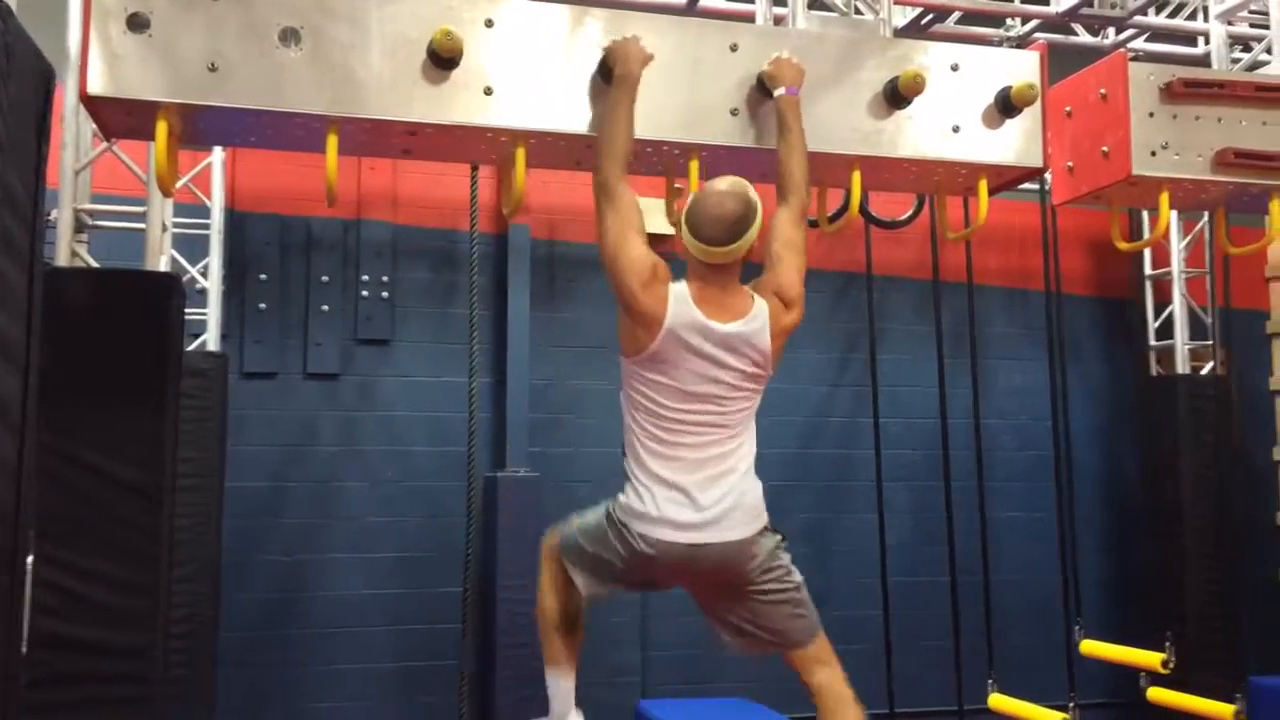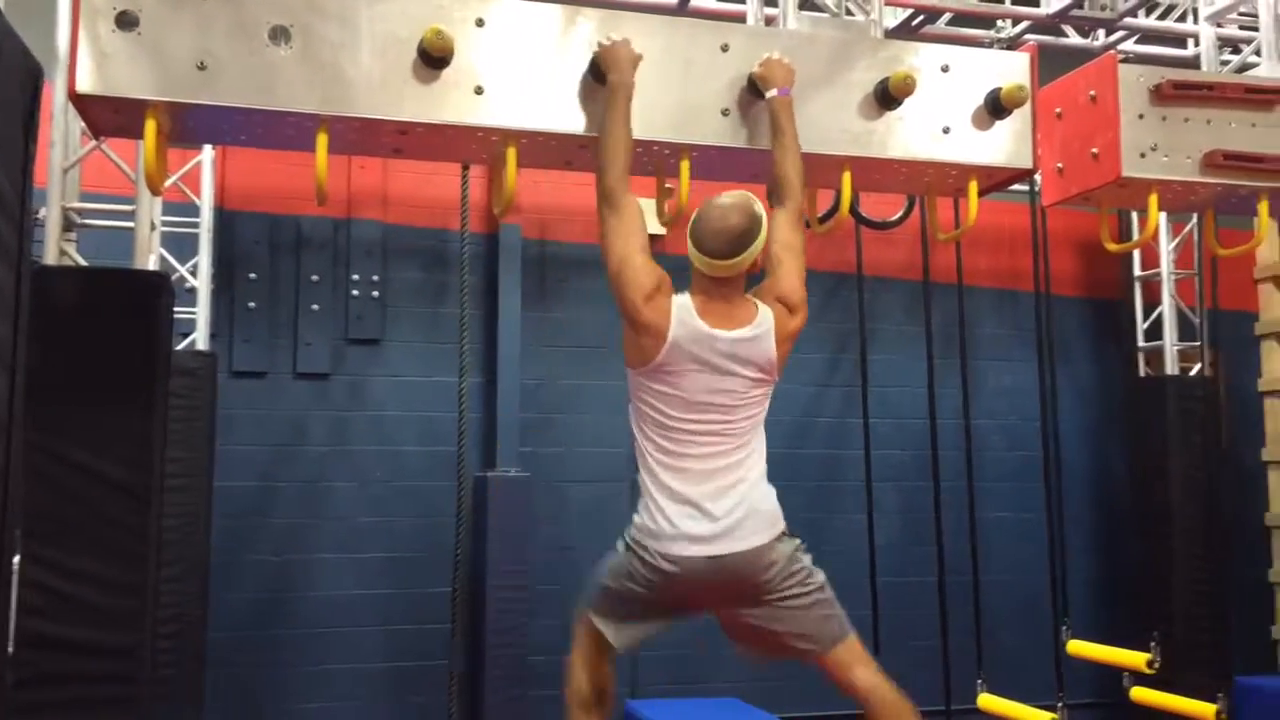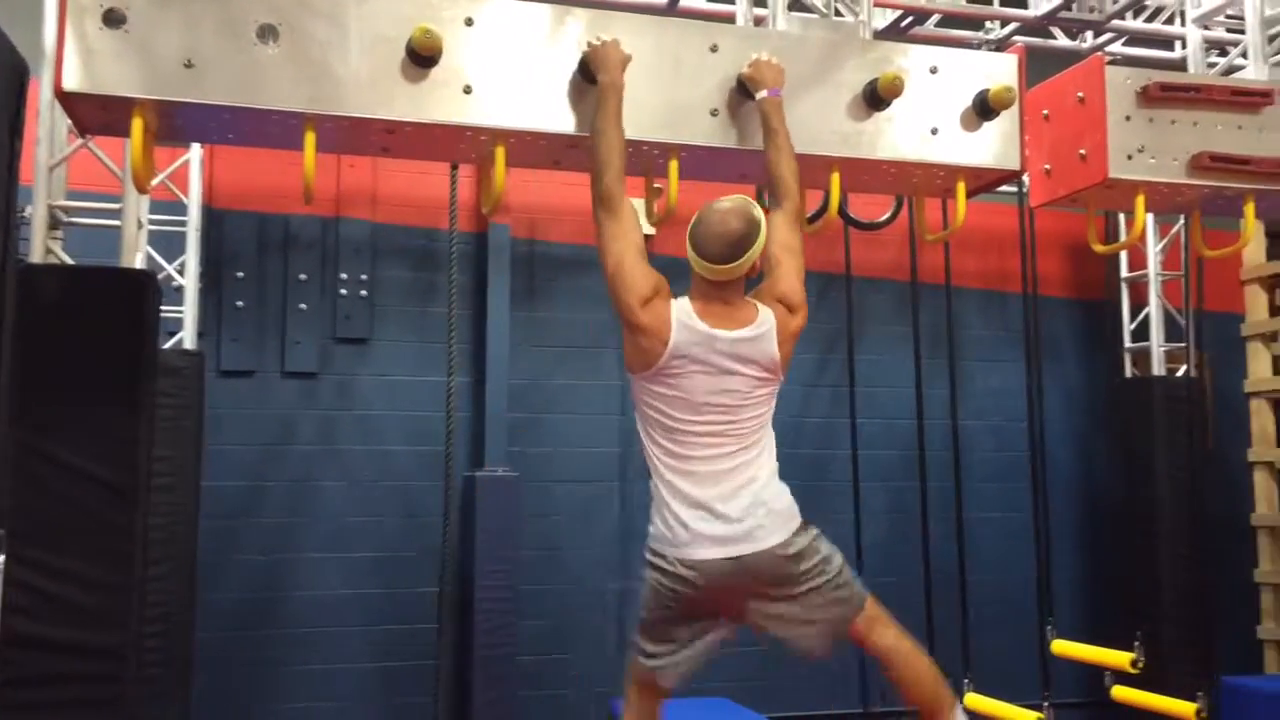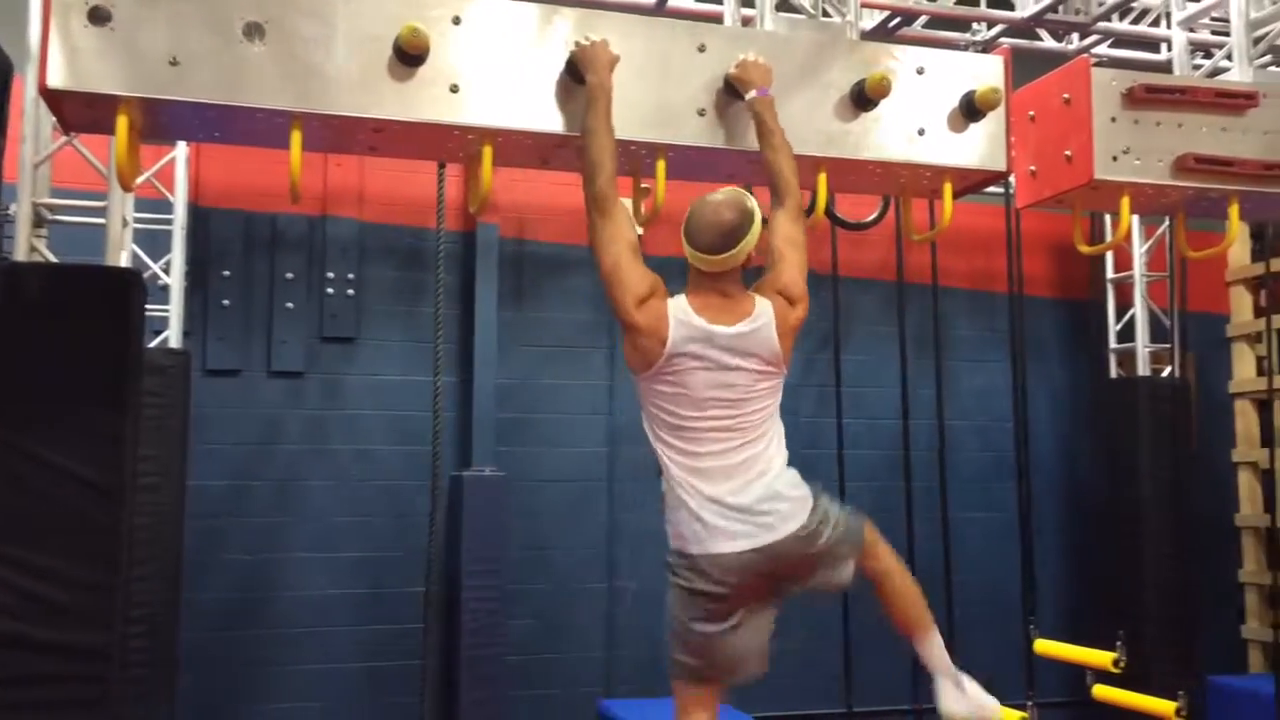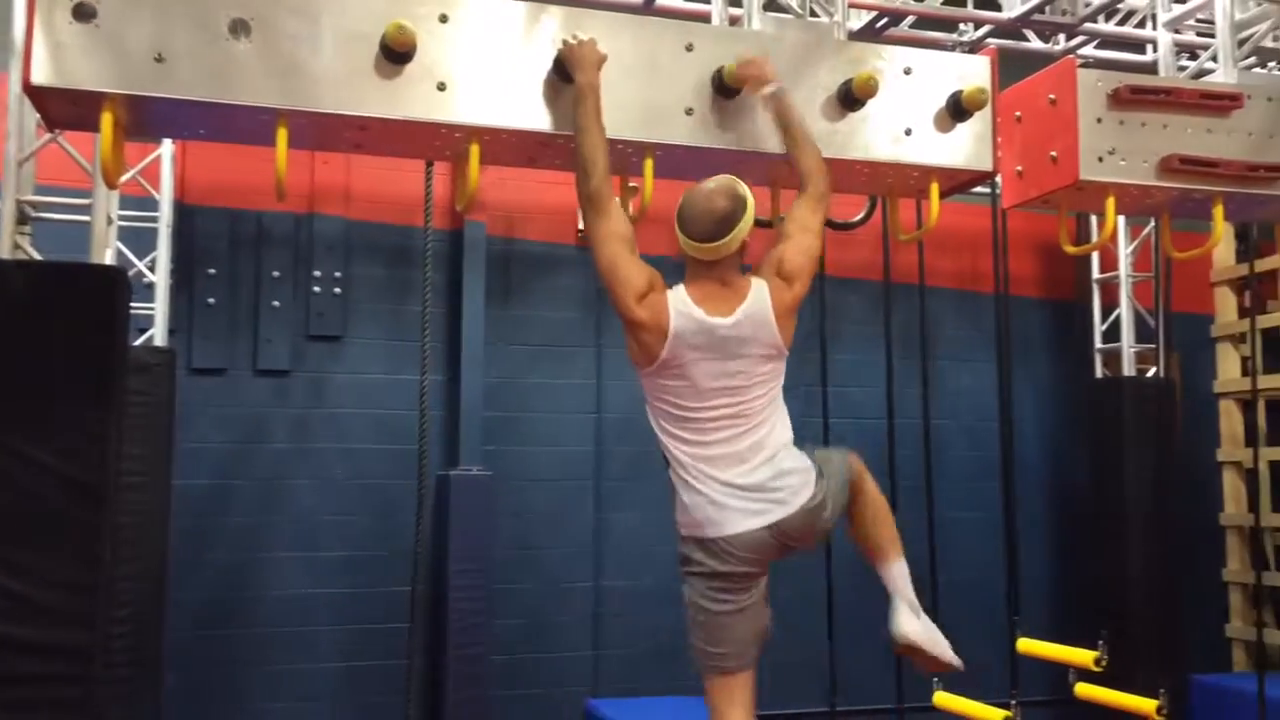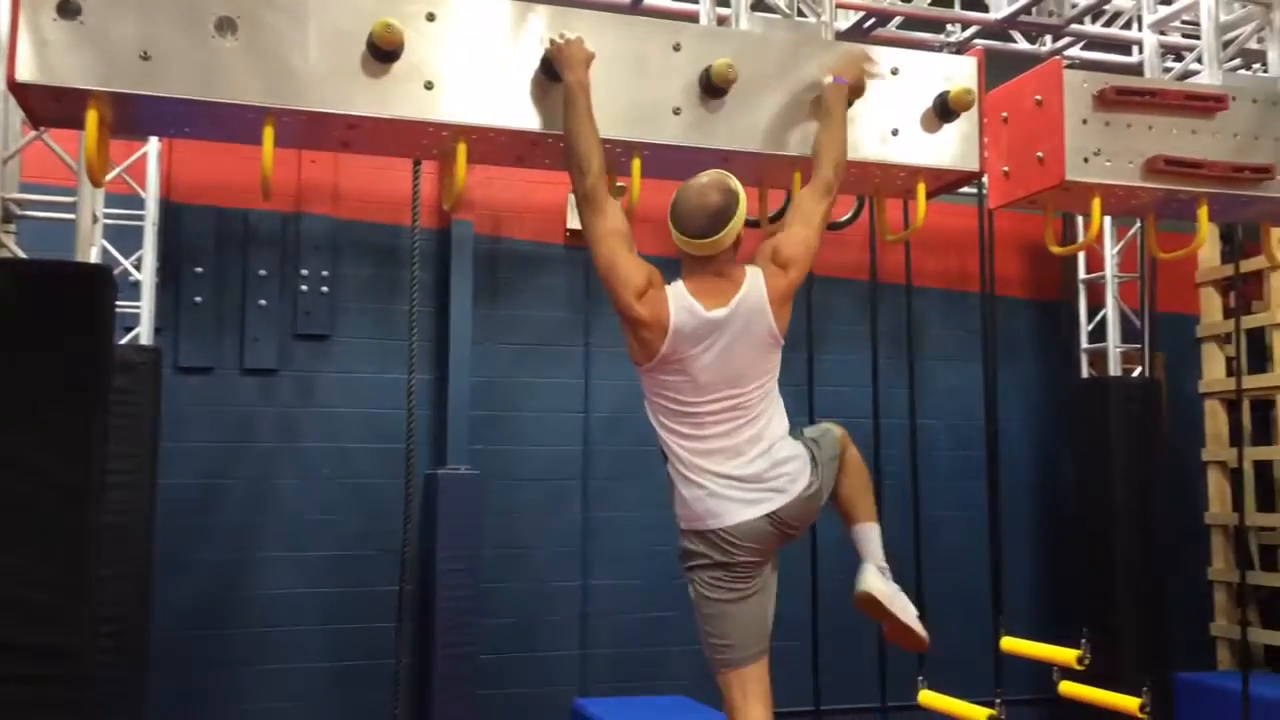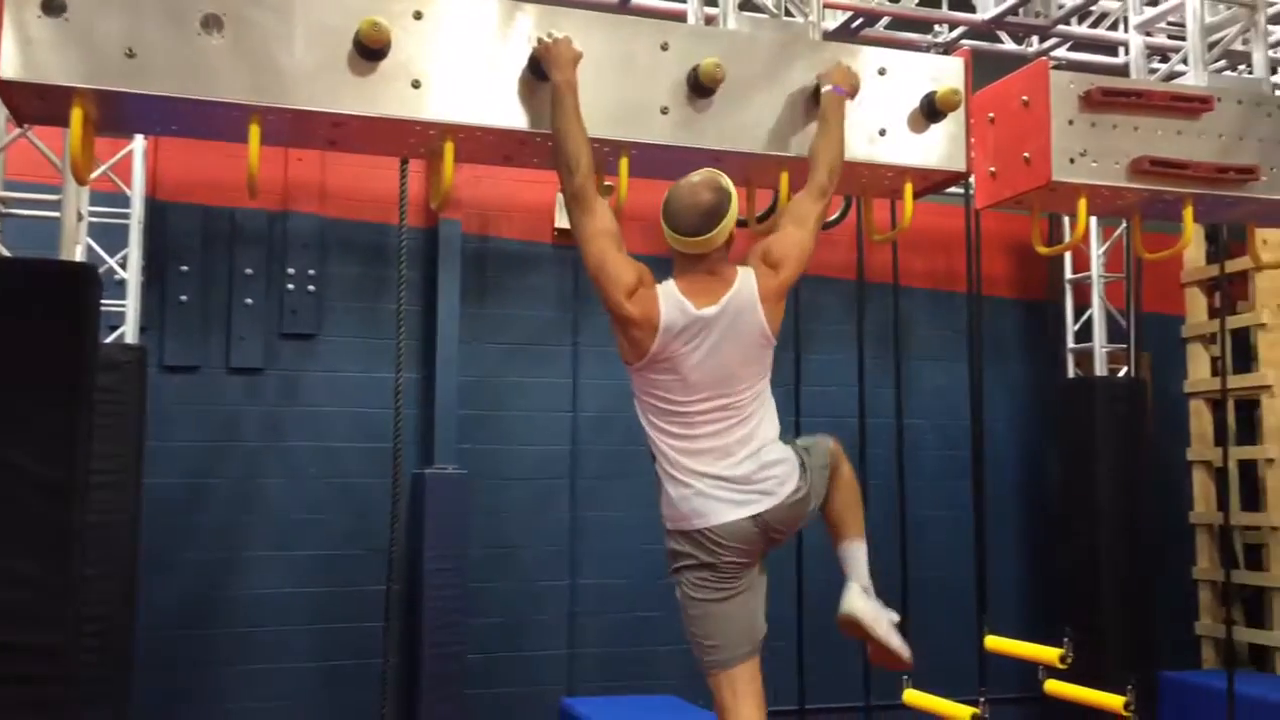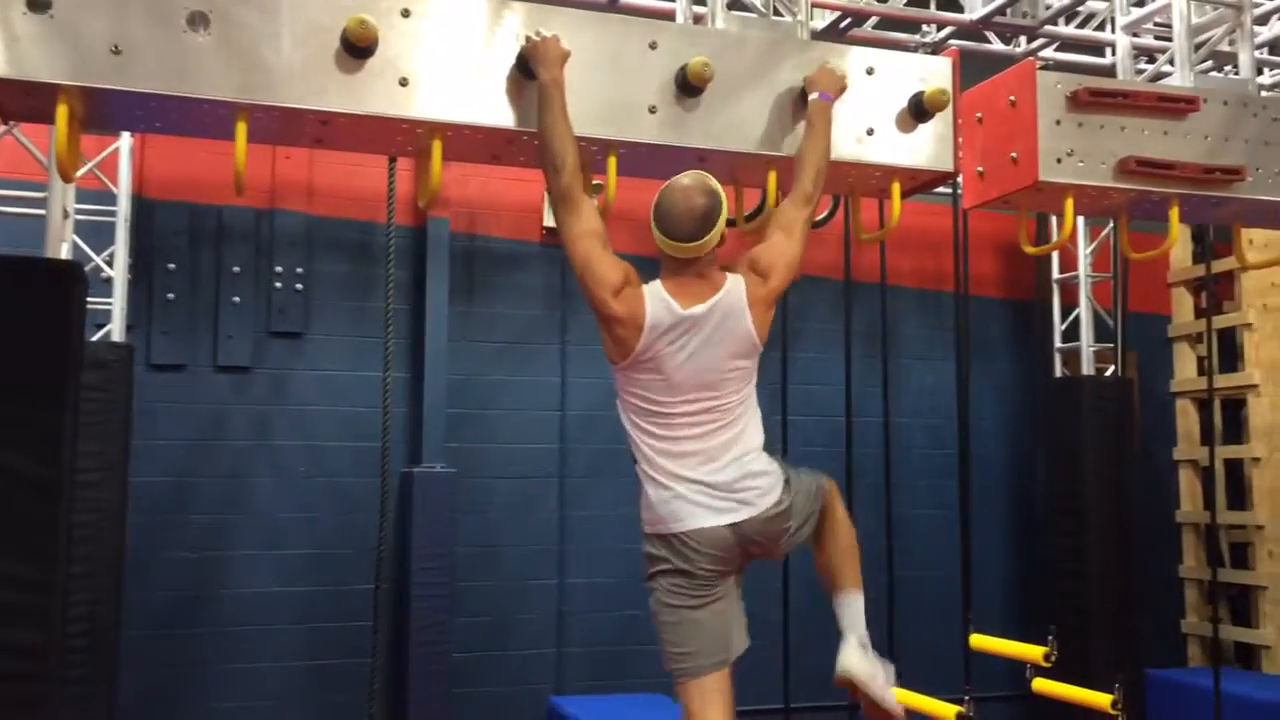
dt=0.1s
person 1, frame 1
left shoulder: (645, 305)
right shoulder: (775, 314)
left elbow: (610, 186)
right elbow: (796, 203)
left wrist: (627, 79)
right wrist: (789, 99)
left hip: (643, 537)
right hip: (740, 542)
left knee: (556, 550)
person 1, frame 2
left shoulder: (651, 315)
right shoulder: (780, 321)
left elbow: (613, 193)
right elbow: (790, 205)
left wrist: (620, 83)
right wrist: (779, 98)
left hip: (664, 557)
right hip: (758, 550)
left knee: (589, 632)
person 1, frame 3
left shoulder: (651, 320)
right shoulder: (780, 322)
left elbow: (611, 199)
right elbow: (789, 205)
left wrist: (610, 85)
right wrist: (771, 101)
left hip: (683, 562)
right hip: (775, 546)
right knee: (877, 630)
person 1, frame 4
left shoulder: (648, 319)
right shoulder: (781, 313)
left elbow: (601, 199)
right elbow: (791, 200)
left wrist: (597, 85)
right wrist: (759, 97)
left hip: (707, 557)
right hip: (792, 529)
right knee: (871, 544)
person 1, frame 5
left shoulder: (648, 313)
right shoulder: (778, 297)
left elbow: (598, 197)
right elbow: (815, 189)
left wrist: (585, 83)
right wrist: (771, 94)
left hip: (719, 539)
right hip: (799, 505)
right knee: (855, 475)
right ankle: (905, 606)
person 1, frame 6
left shoulder: (645, 308)
right shoulder: (772, 286)
left elbow: (593, 192)
right elbow: (823, 182)
left wrist: (574, 82)
right wrist: (839, 88)
left hip: (719, 528)
right hip: (792, 492)
right knee: (835, 441)
right ankle: (876, 570)
person 1, frame 7
left shoulder: (638, 307)
right shoulder: (765, 285)
left elbow: (581, 193)
right elbow: (817, 190)
left wrist: (562, 81)
right wrist: (834, 97)
left hip: (703, 529)
right hip: (781, 497)
right knee: (829, 457)
right ankle: (860, 595)
person 1, frame 8
left shoulder: (624, 307)
right shoulder: (755, 292)
left elbow: (567, 193)
right elbow: (804, 196)
left wrist: (549, 80)
right wrist: (821, 100)
left hip: (683, 535)
right hip: (764, 510)
right knee: (828, 498)
right ankle: (857, 645)
